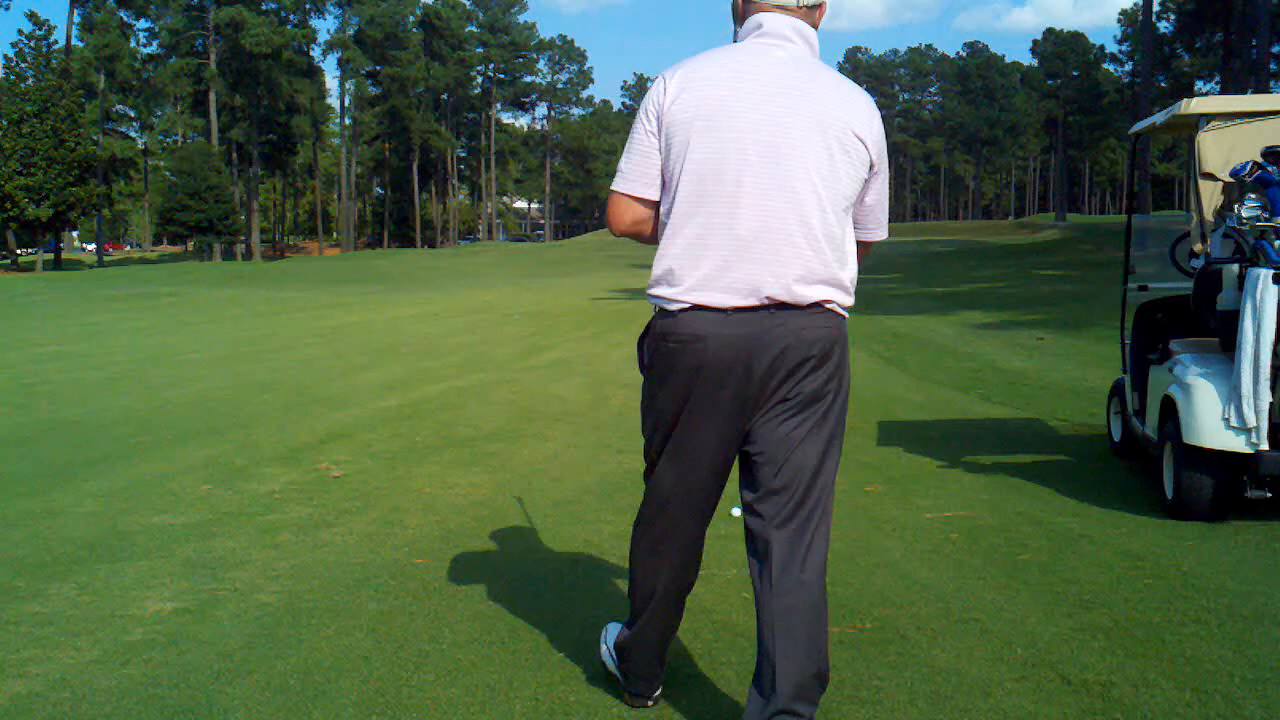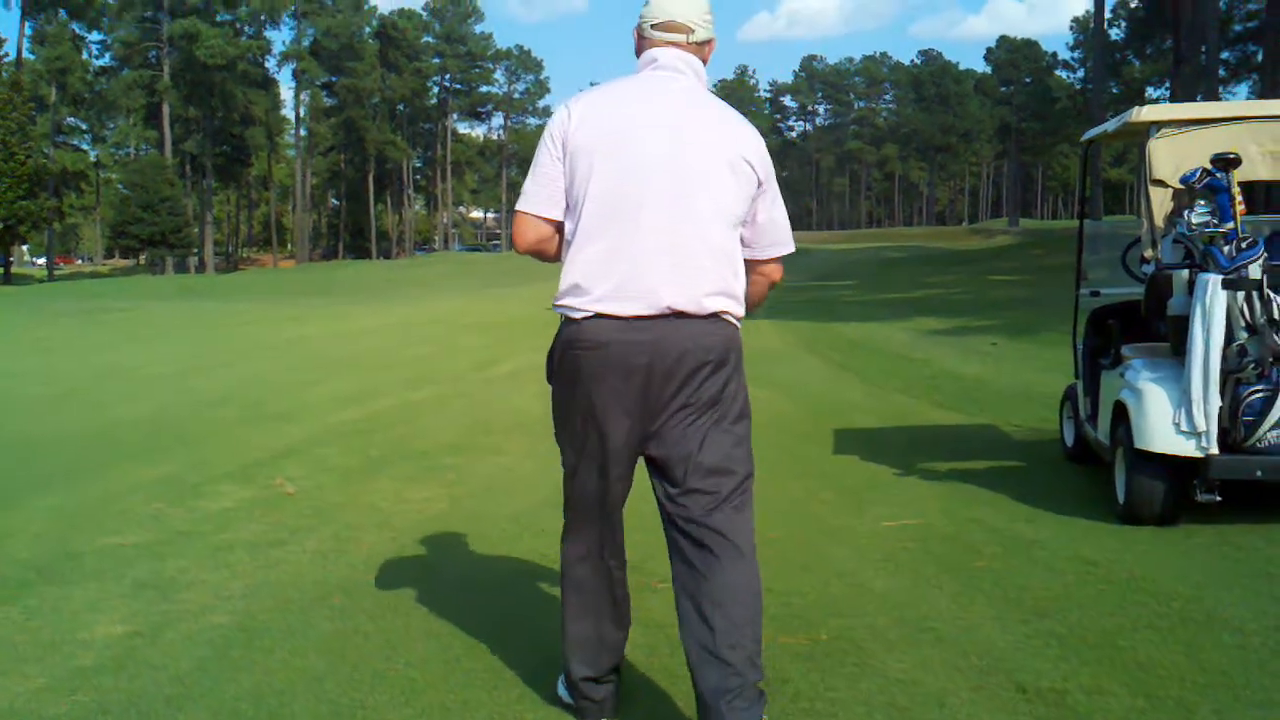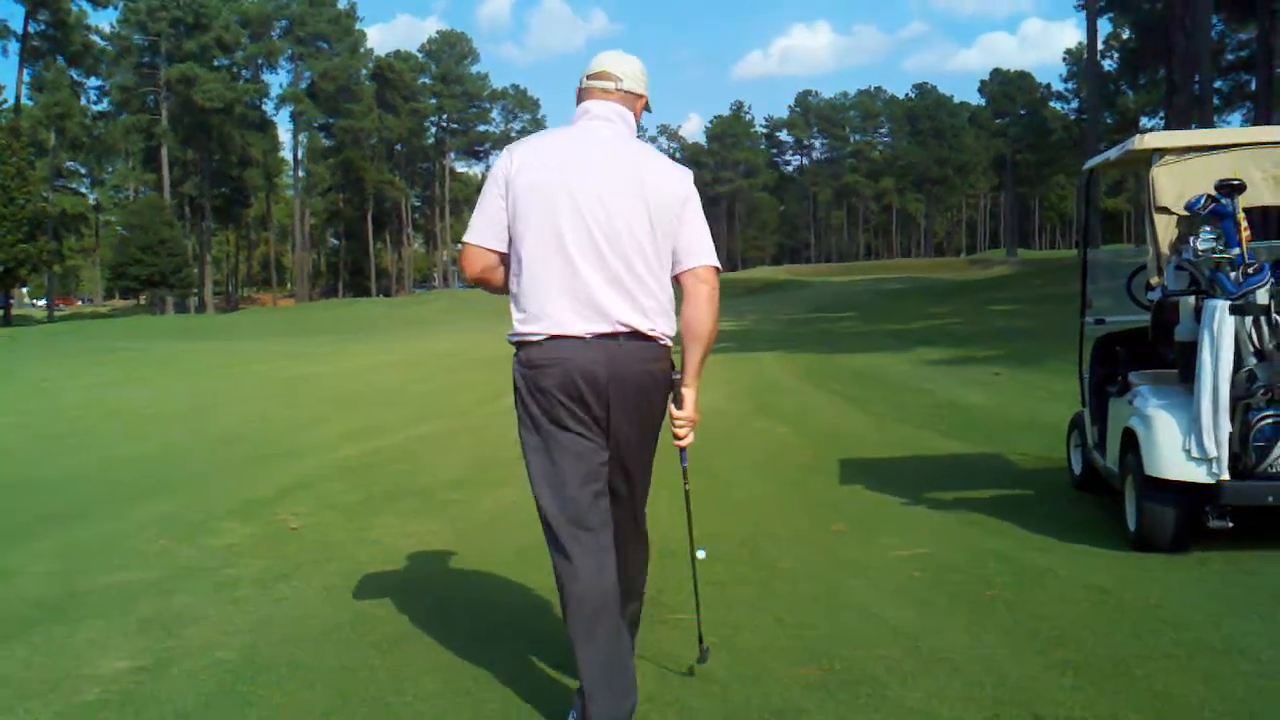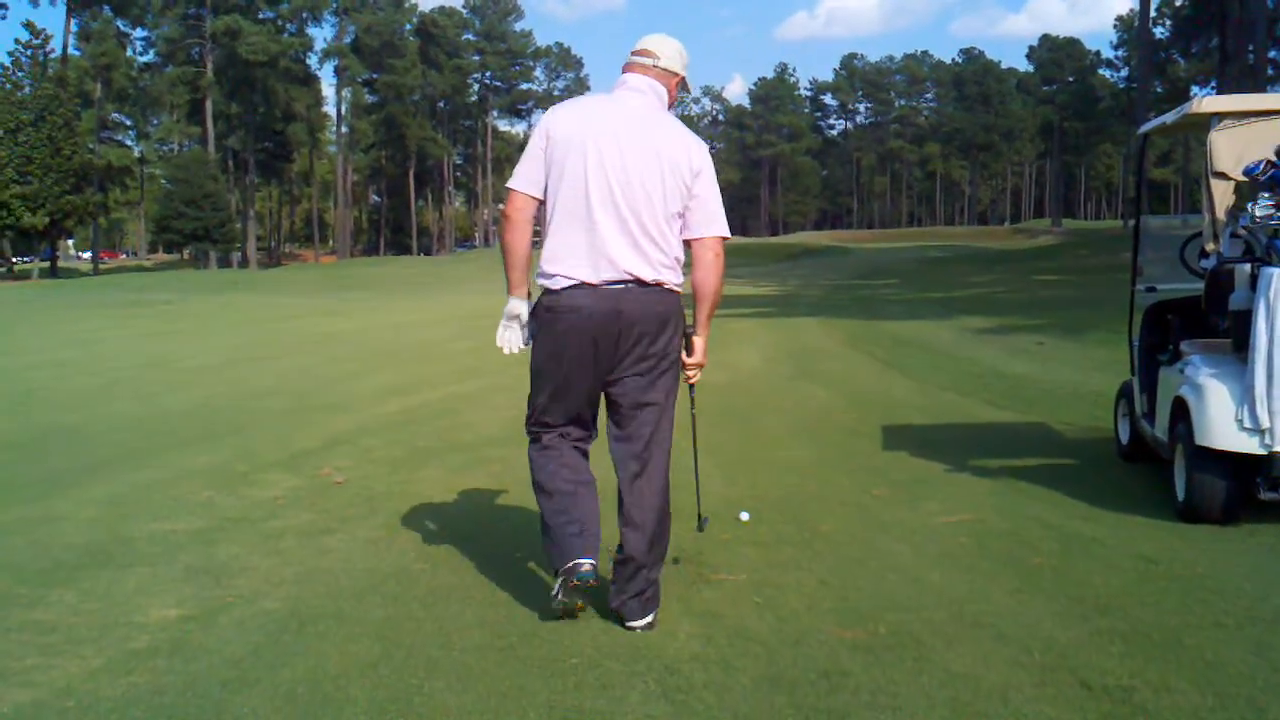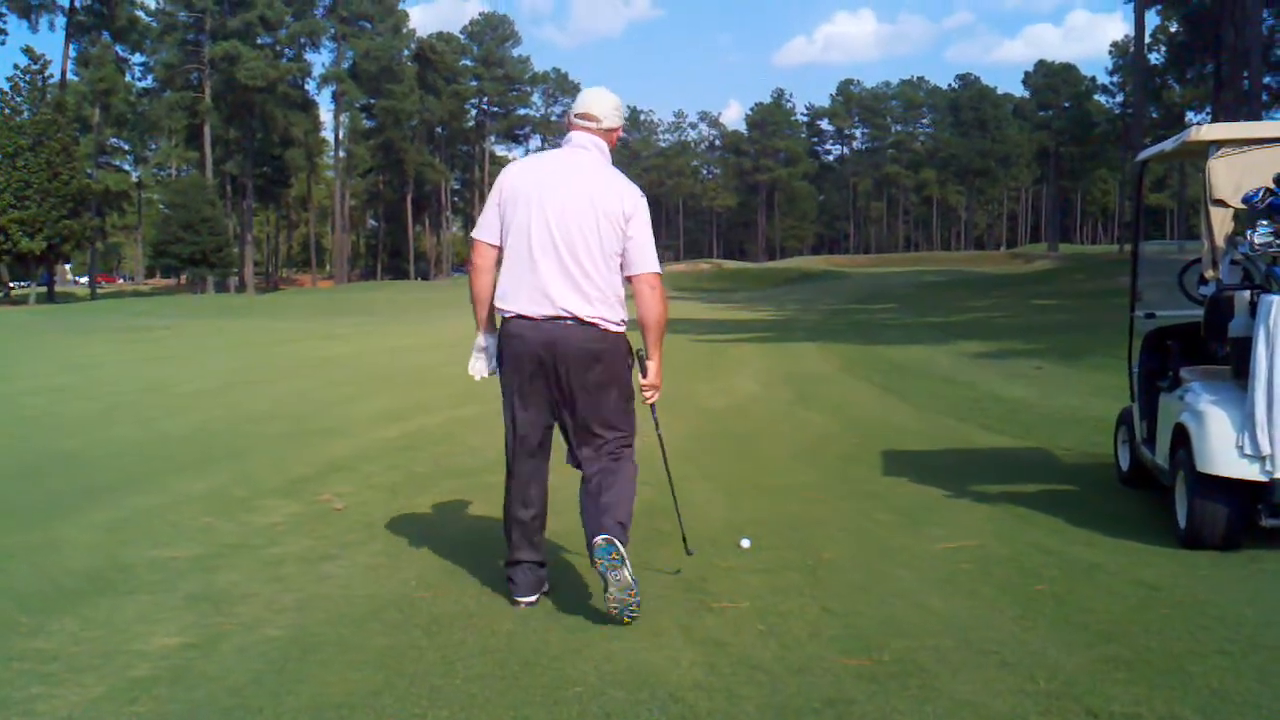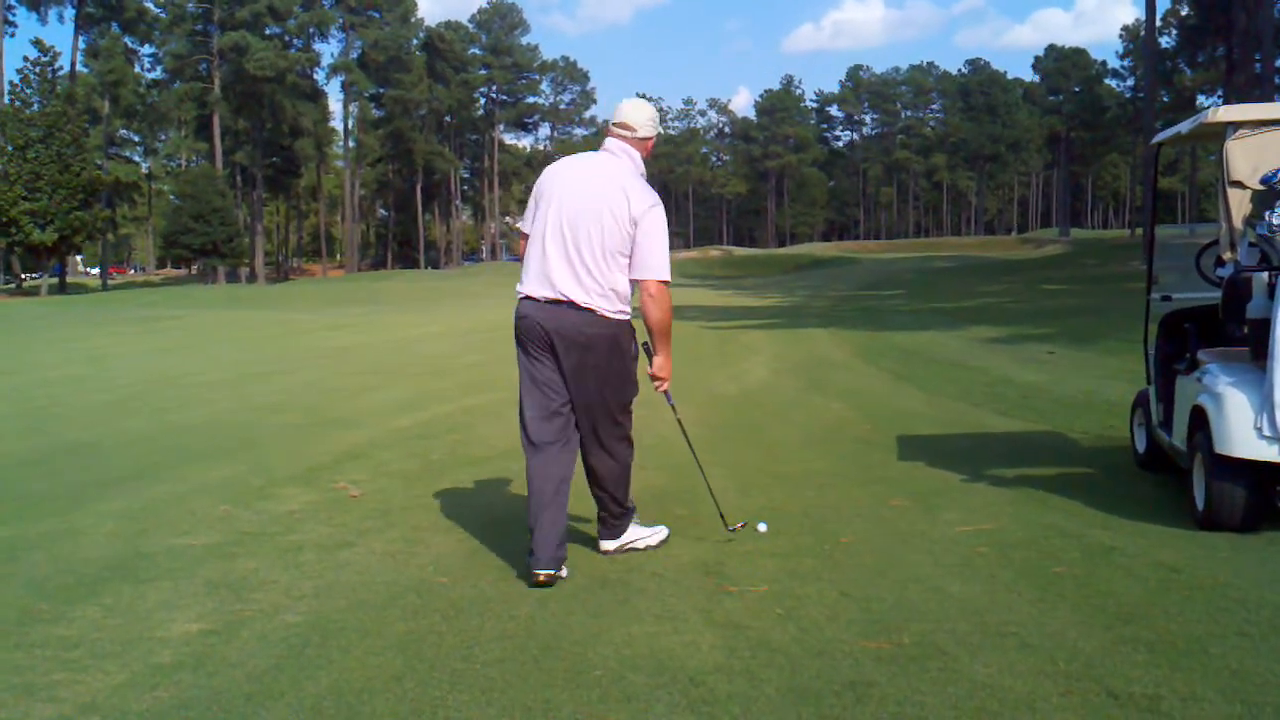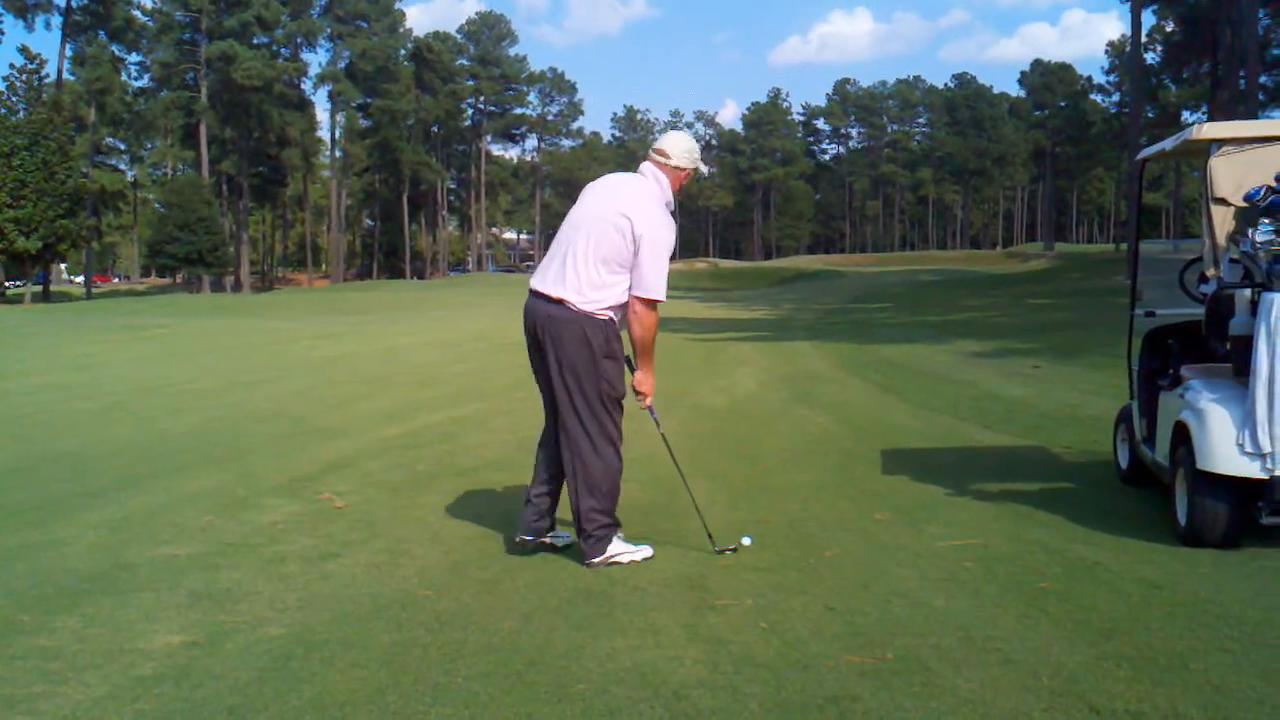
dt=0.5s
person 1, frame 1
left shoulder: (679, 84)
right shoulder: (855, 105)
left elbow: (626, 217)
right elbow: (863, 241)
left hip: (694, 333)
right hip: (808, 337)
left knee: (673, 512)
right knee: (794, 535)
person 1, frame 2
left shoulder: (578, 113)
right shoulder: (740, 132)
left elbow: (529, 236)
right elbow: (767, 269)
left hip: (598, 342)
right hip: (704, 348)
left knee: (593, 518)
right knee: (716, 532)
person 1, frame 3
left shoulder: (520, 158)
right shoulder: (668, 174)
left elbow: (476, 264)
right elbow: (701, 284)
right wrist: (691, 384)
left hip: (553, 362)
right hip: (640, 362)
left knee: (579, 528)
right knee: (624, 512)
right ankle: (612, 652)
person 1, frame 4
left shoulder: (563, 118)
right shoulder: (688, 145)
left elbow: (517, 212)
right elbow: (709, 252)
left wrist: (517, 297)
right wrist: (700, 334)
left hip: (569, 304)
right hip: (653, 309)
left knee: (557, 433)
right knee: (644, 454)
left ankle: (575, 558)
right ankle: (635, 597)
person 1, frame 5
left shoulder: (517, 174)
right shoulder: (625, 193)
left elbow: (481, 259)
right elbow: (648, 286)
left wrist: (485, 333)
right wrist: (654, 359)
left hip: (522, 335)
right hip: (595, 339)
left knee: (526, 456)
right knee: (609, 452)
left ankle: (526, 575)
right ankle: (606, 544)
person 1, frame 6
left shoulder: (557, 171)
right shoulder: (643, 198)
left elbow: (525, 244)
right elbow: (653, 290)
right wrist: (662, 353)
left hip: (535, 316)
right hip: (599, 326)
left knee: (545, 436)
right knee: (607, 434)
left ankle: (546, 554)
right ankle: (615, 528)
person 1, frame 7
left shoulder: (606, 184)
right shoulder: (657, 218)
right elbow: (642, 304)
right wrist: (645, 369)
left hip: (539, 307)
right hip: (582, 324)
left knee: (561, 424)
right knee: (594, 434)
left ankle: (537, 523)
right ankle: (598, 542)
